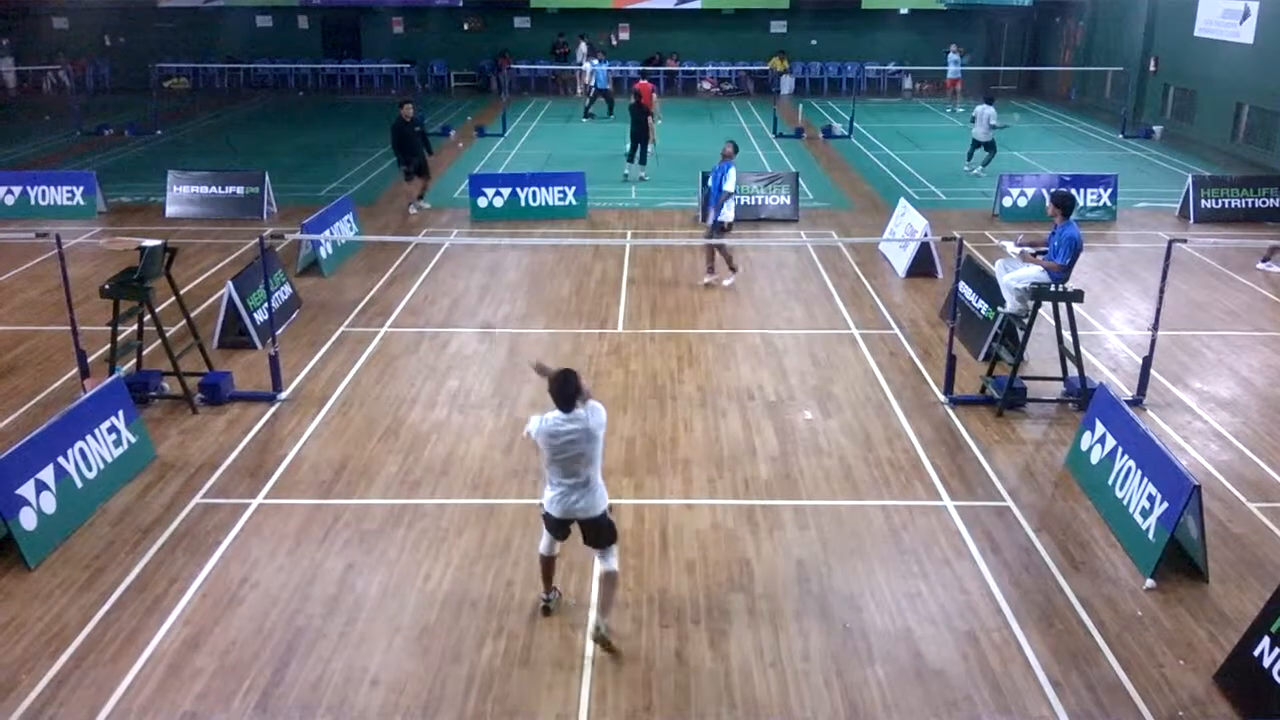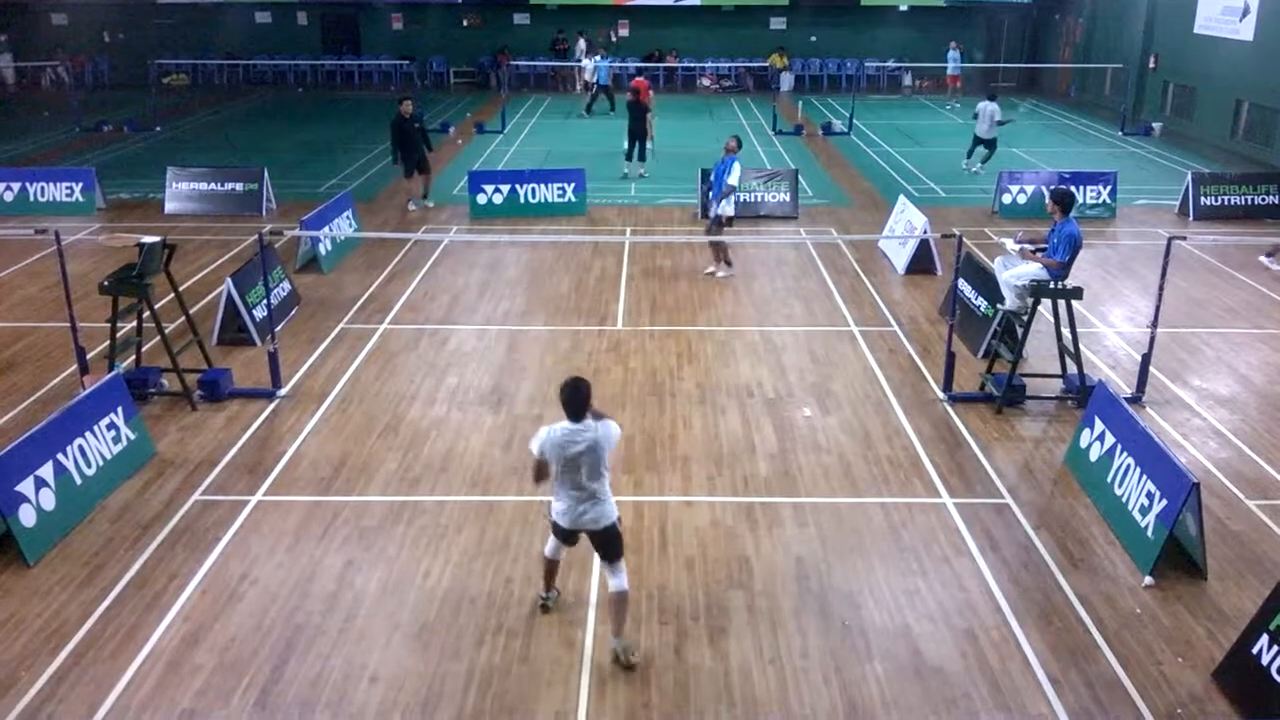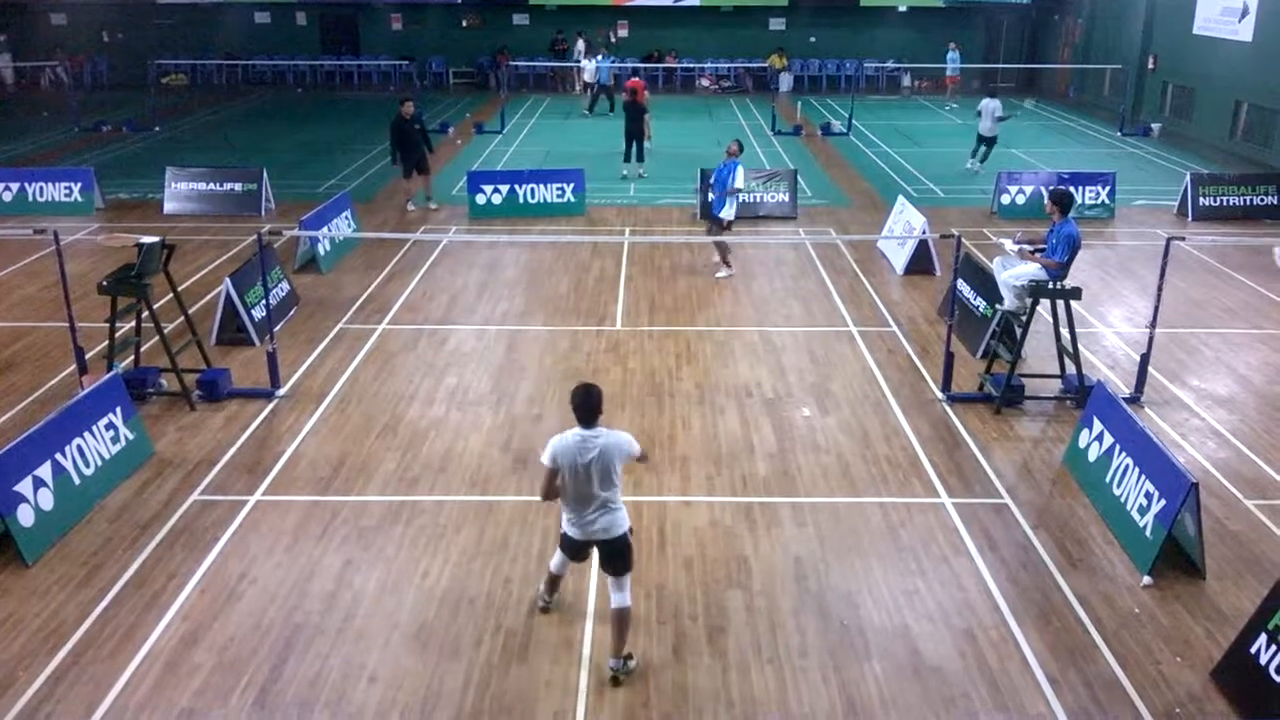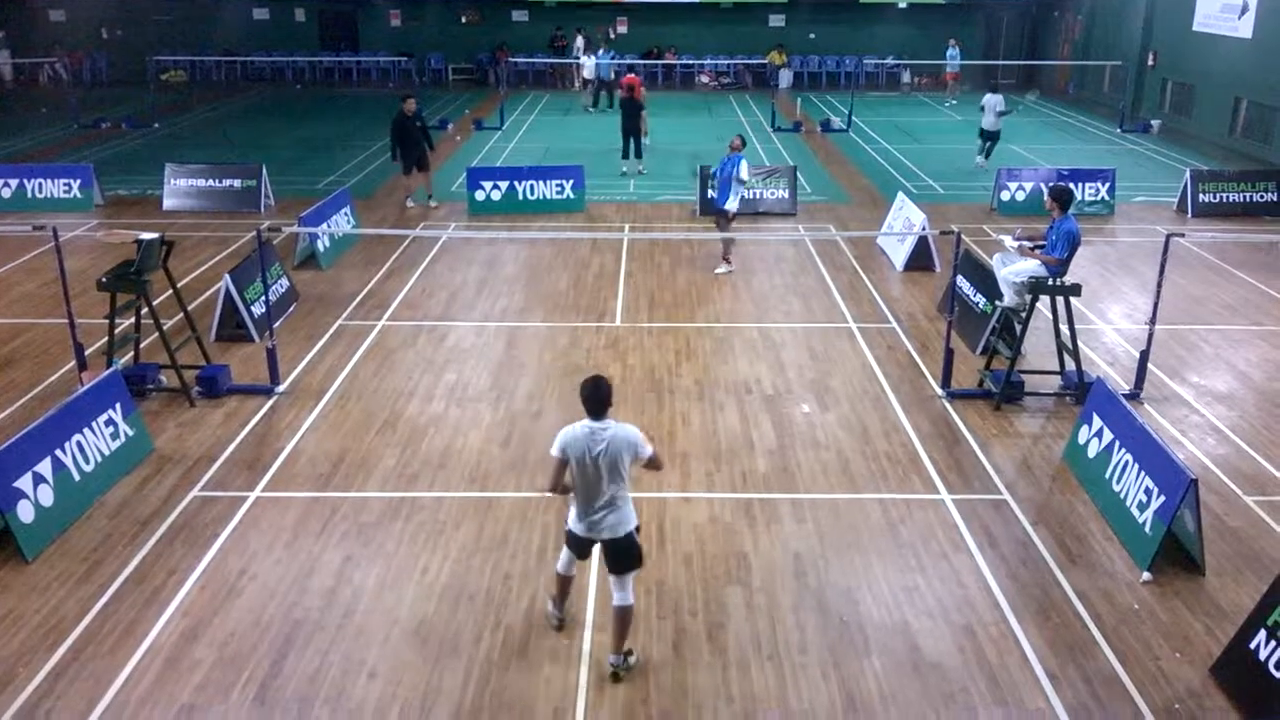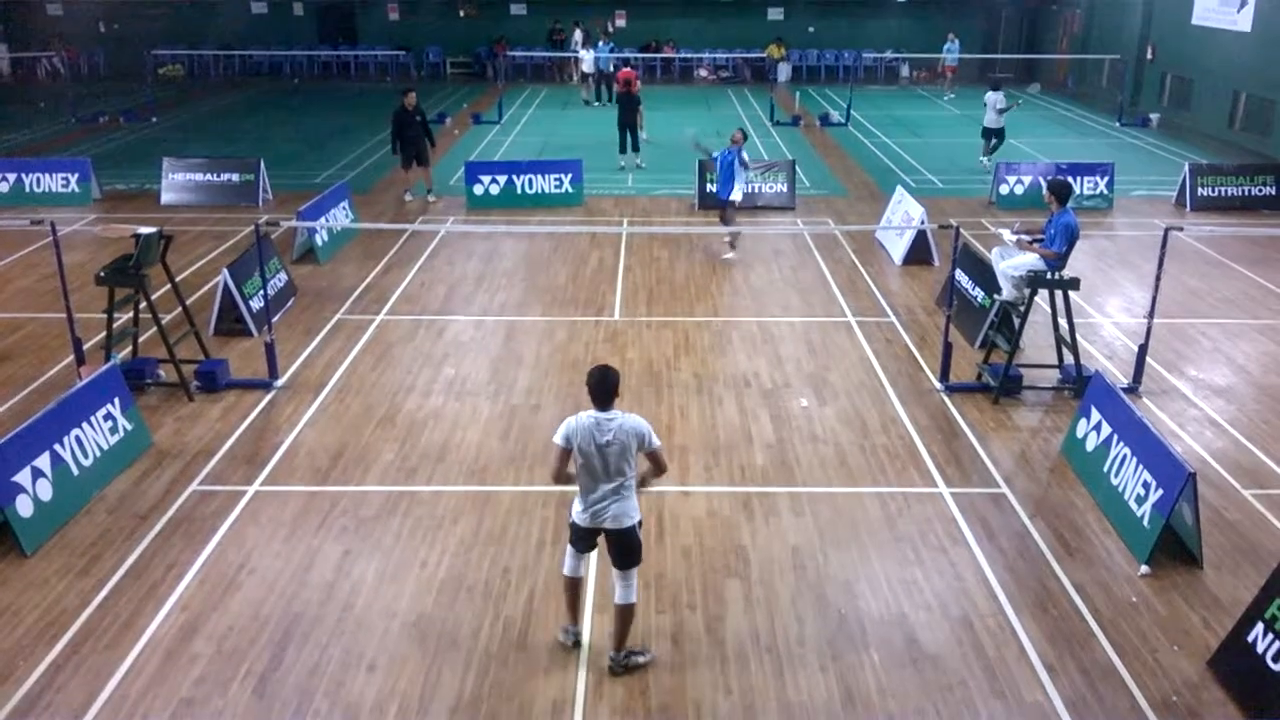
dt=0.1s
person 1, frame 1
left shoulder: (540, 425)
right shoulder: (594, 417)
right elbow: (585, 396)
right wrist: (552, 375)
left hip: (557, 504)
right hip: (593, 505)
left knee: (549, 541)
right knee: (608, 558)
left ankle: (547, 596)
right ankle: (602, 623)
person 1, frame 2
left shoulder: (548, 436)
right shoulder: (606, 432)
left elbow: (538, 477)
right wrist: (593, 413)
left hip: (564, 513)
right hip: (602, 516)
left knee: (555, 545)
right knee: (617, 576)
left ankle: (547, 595)
right ankle: (619, 644)
person 1, frame 3
left shoulder: (559, 444)
right shoulder: (618, 441)
left elbow: (546, 494)
right elbow: (643, 457)
left hip: (576, 525)
right hip: (613, 526)
left knee: (562, 559)
right knee: (620, 591)
left ankle: (546, 597)
right ankle: (618, 660)
person 1, frame 4
left shoulder: (568, 436)
right shoulder: (628, 434)
left elbow: (555, 486)
right elbow: (656, 464)
left hip: (581, 523)
right hip: (620, 525)
left knee: (568, 558)
right knee: (623, 589)
left ankle: (557, 610)
right ankle: (618, 657)
person 1, frame 5
left shoulder: (573, 425)
right shoulder: (635, 425)
left elbow: (557, 476)
right elbow: (661, 466)
right wrist: (644, 478)
left hip: (585, 514)
right hip: (623, 516)
left knee: (573, 560)
right knee: (626, 585)
left ankle: (572, 630)
right ankle: (619, 655)
